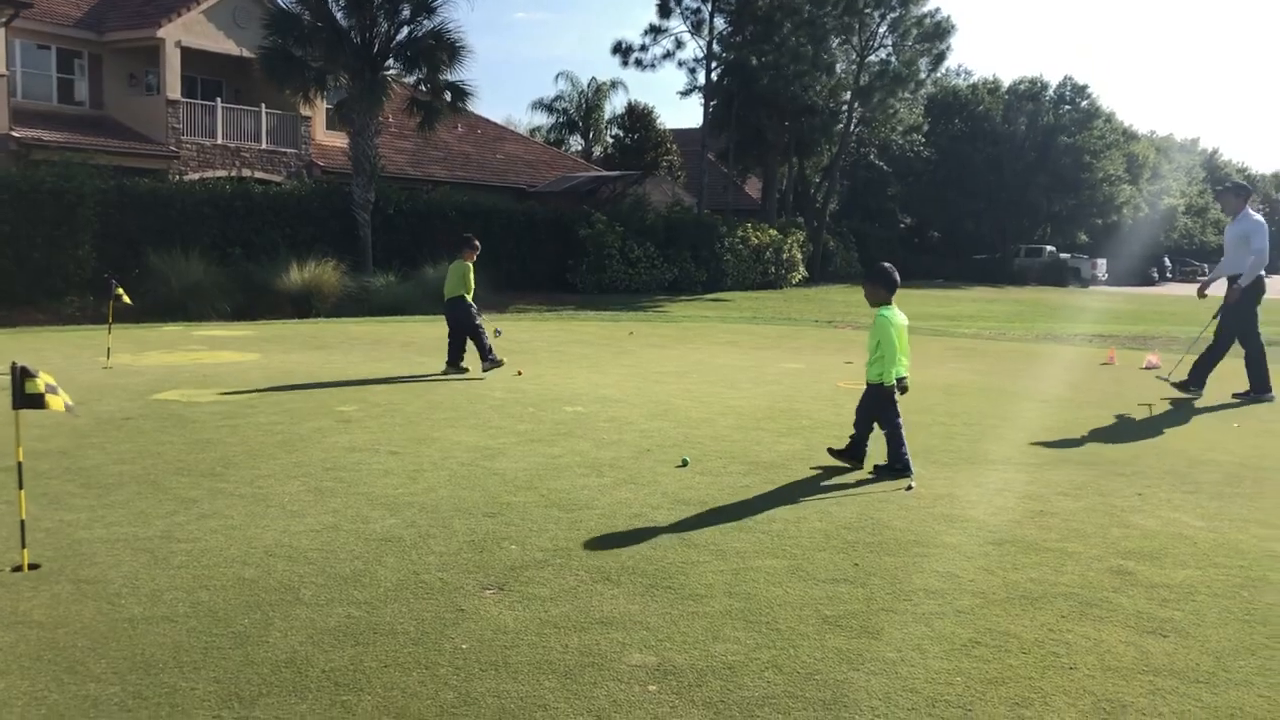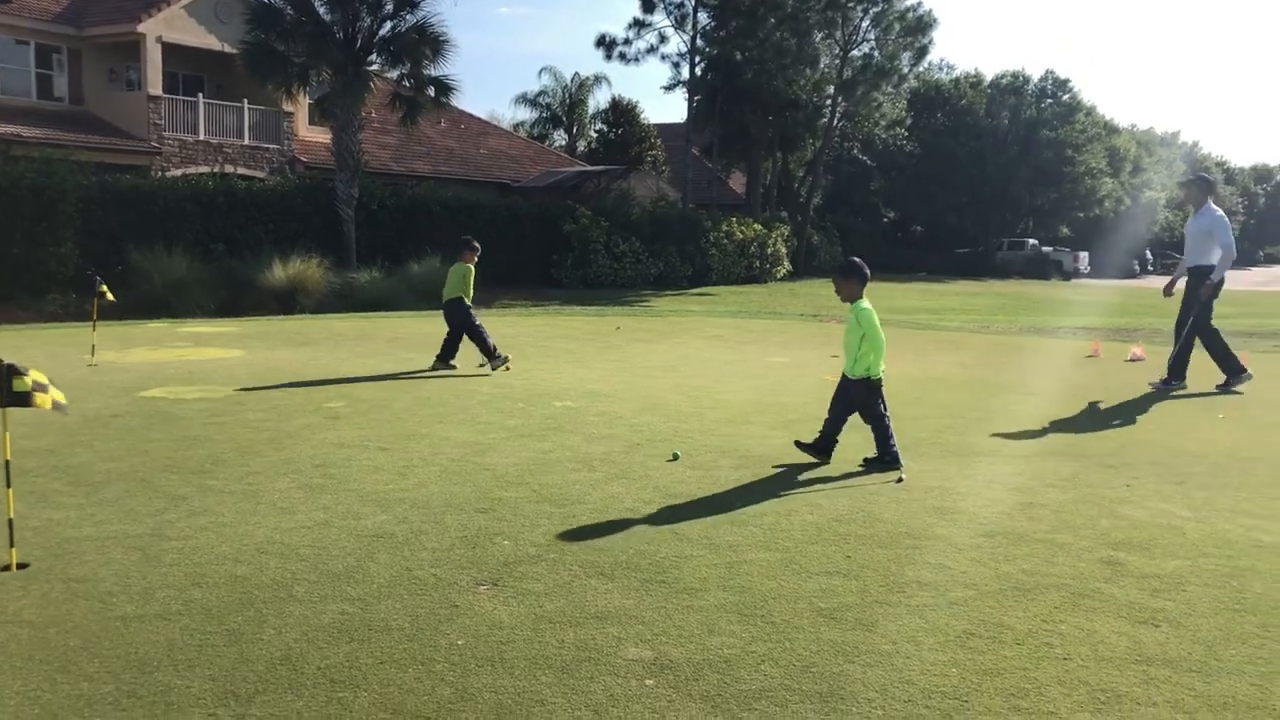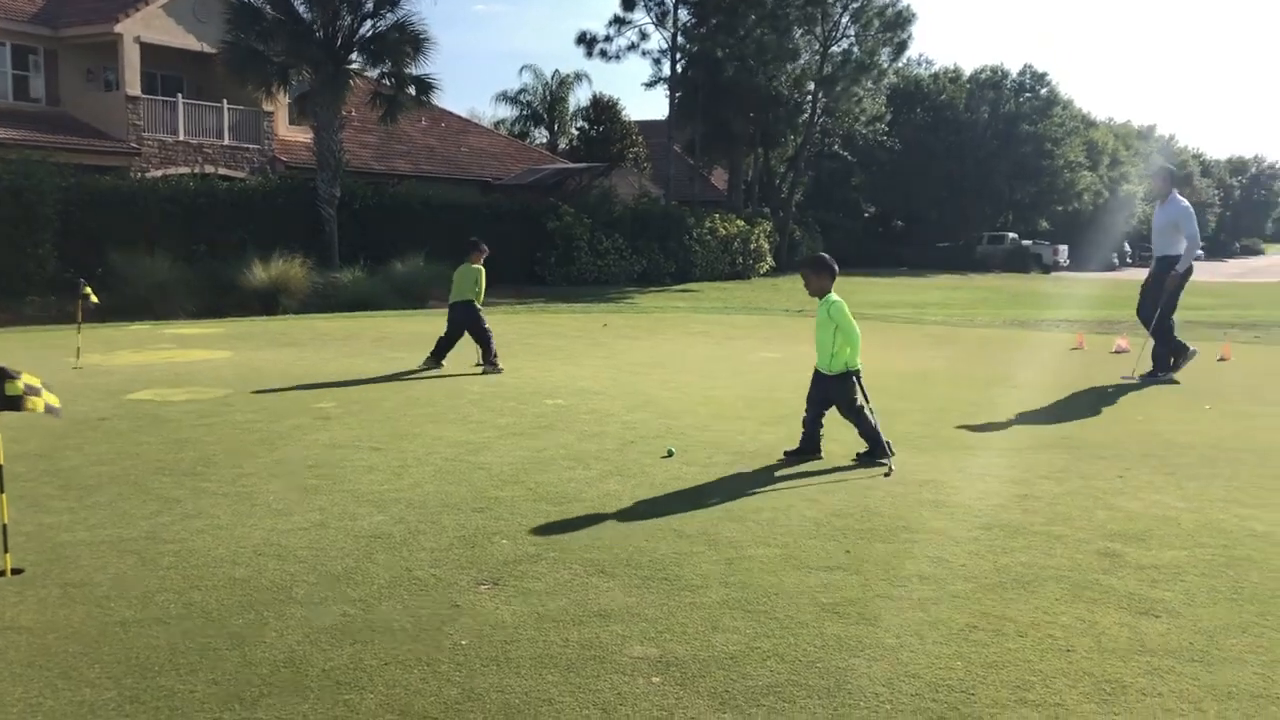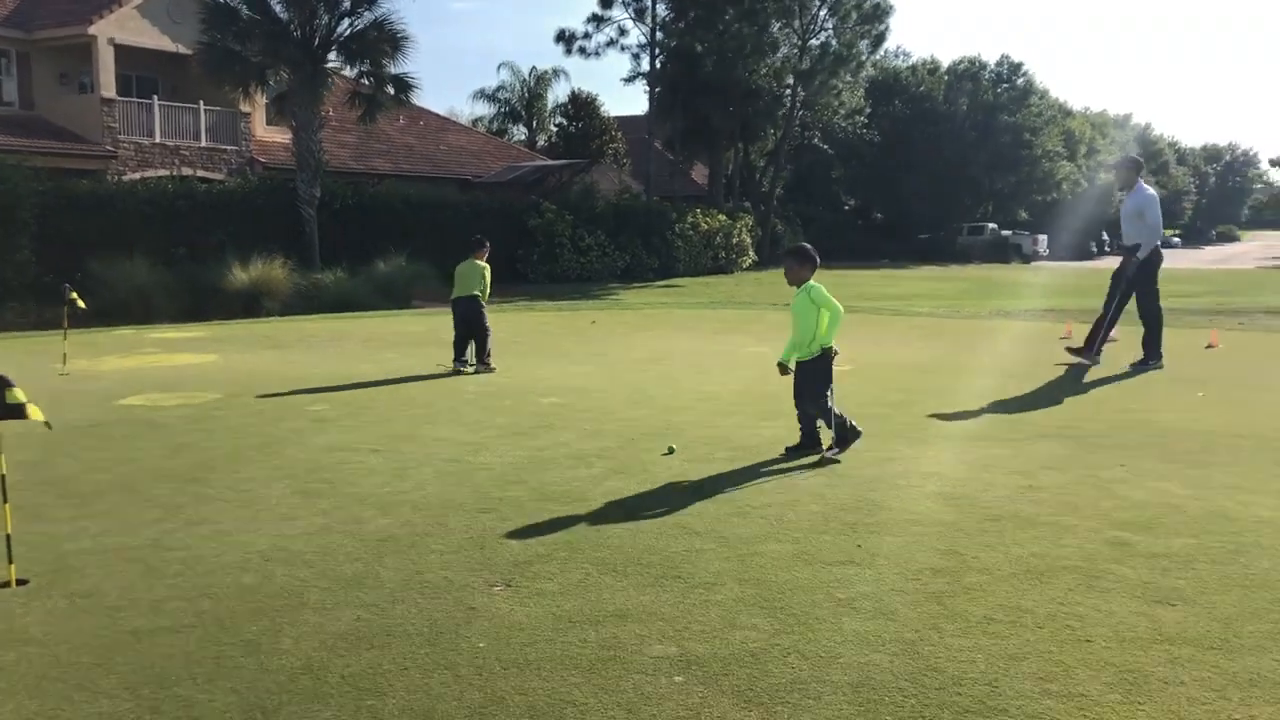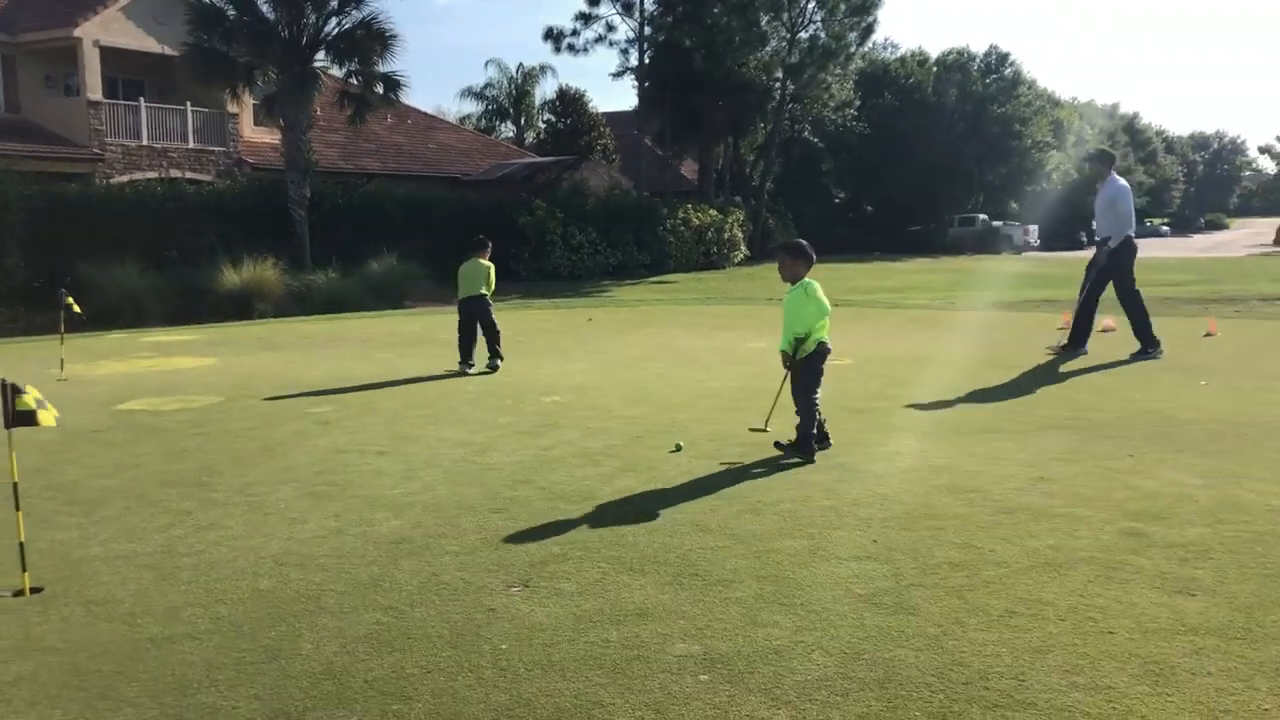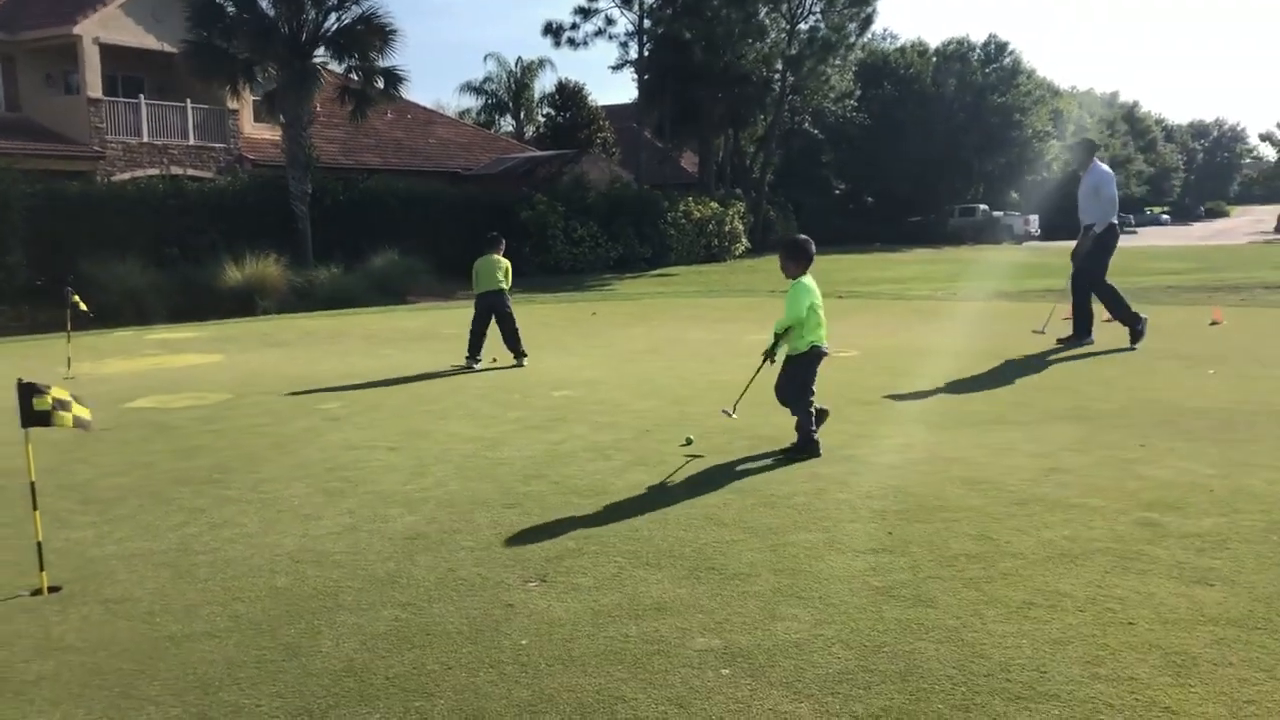
dt=0.2s
person 1, frame 1
left shoulder: (882, 317)
right shoulder: (898, 315)
left elbow: (891, 351)
right elbow: (902, 349)
left wrist: (888, 381)
right wrist: (902, 376)
left hip: (882, 381)
right hip: (881, 380)
left knee: (890, 423)
right knee: (863, 416)
left ankle: (900, 465)
right ankle: (854, 453)
person 1, frame 2
left shoulder: (863, 311)
right shoulder: (855, 309)
left elbow: (878, 343)
left wrist: (875, 373)
left hip: (863, 377)
right hip: (851, 375)
left knee: (876, 417)
right knee: (836, 411)
left ankle: (889, 457)
right ankle: (822, 448)
person 1, frame 3
left shoulder: (834, 305)
right shoulder: (822, 305)
left elbow: (854, 334)
left wrist: (853, 365)
left hip: (840, 371)
right hip: (824, 370)
left knee: (852, 410)
right knee: (813, 409)
left ankle: (880, 449)
right ankle: (810, 447)
person 1, frame 4
left shoulder: (814, 290)
right shoulder: (798, 297)
left elbow: (837, 311)
left wrist: (827, 341)
right wrist: (784, 358)
left hip: (819, 355)
right hip: (802, 357)
left knee: (817, 401)
right knee: (802, 401)
left ankle: (846, 431)
right ankle: (809, 442)
person 1, frame 5
left shoulder: (809, 286)
right shoulder: (790, 293)
left elbow: (824, 309)
left wrist: (802, 334)
right wrist: (785, 349)
left hip: (813, 350)
right hip: (798, 354)
left knee: (806, 397)
right knee: (803, 398)
left ankle: (805, 444)
right ankle: (818, 437)
person 1, frame 6
left shoulder: (802, 285)
right shoulder: (802, 284)
left elbow: (798, 314)
left wrist: (778, 329)
right wrist: (775, 345)
left hip: (808, 349)
right hip: (799, 349)
left knee: (800, 396)
right knee: (783, 390)
left ankle: (808, 444)
right ankle: (815, 416)
person 2, frame 1
left shoulder: (1254, 223)
right shoulder: (1233, 224)
left elbow: (1260, 258)
left wrist: (1239, 286)
right wrist: (1208, 280)
left hip: (1248, 285)
right hip: (1239, 285)
left knee: (1225, 335)
right knee: (1247, 337)
left ankle: (1195, 382)
right ankle: (1260, 389)
person 2, frame 2
left shoulder: (1216, 217)
right shoulder: (1195, 216)
left elbow: (1229, 253)
left wrist: (1211, 281)
right wrist: (1174, 279)
left hip: (1207, 276)
right hip: (1196, 276)
left knee: (1187, 326)
right knee: (1202, 327)
left ankle: (1176, 377)
right ankle: (1235, 371)
person 2, frame 3
left shoulder: (1181, 207)
right shoulder: (1160, 205)
left elbow: (1194, 242)
left wrist: (1177, 272)
right wrist: (1151, 272)
left hip: (1176, 267)
right hip: (1162, 266)
left knee: (1157, 314)
right knee: (1145, 311)
left ankle: (1162, 368)
right ankle: (1180, 350)
person 2, frame 4
left shoulder: (1147, 195)
right shoulder: (1129, 195)
left elbow: (1156, 231)
left wrist: (1137, 258)
left hip: (1146, 256)
right hip: (1132, 256)
left knee: (1148, 306)
right knee: (1113, 302)
left ankle: (1153, 357)
right ankle: (1092, 350)
person 2, frame 5
left shoulder: (1119, 187)
right shoulder: (1103, 188)
left elbow: (1127, 223)
left wrist: (1108, 249)
left hip: (1119, 247)
right hip: (1107, 248)
left knee: (1127, 295)
right knee: (1088, 294)
left ankle: (1150, 344)
right ankle: (1077, 343)
person 2, frame 6
left shoulder: (1103, 174)
right shoulder: (1086, 176)
left elbow: (1111, 208)
left wrist: (1092, 235)
right wrist: (1080, 242)
left hip: (1103, 233)
right hip: (1091, 235)
left knee: (1096, 281)
right knee: (1080, 282)
left ankle: (1134, 321)
right ankle: (1082, 333)
